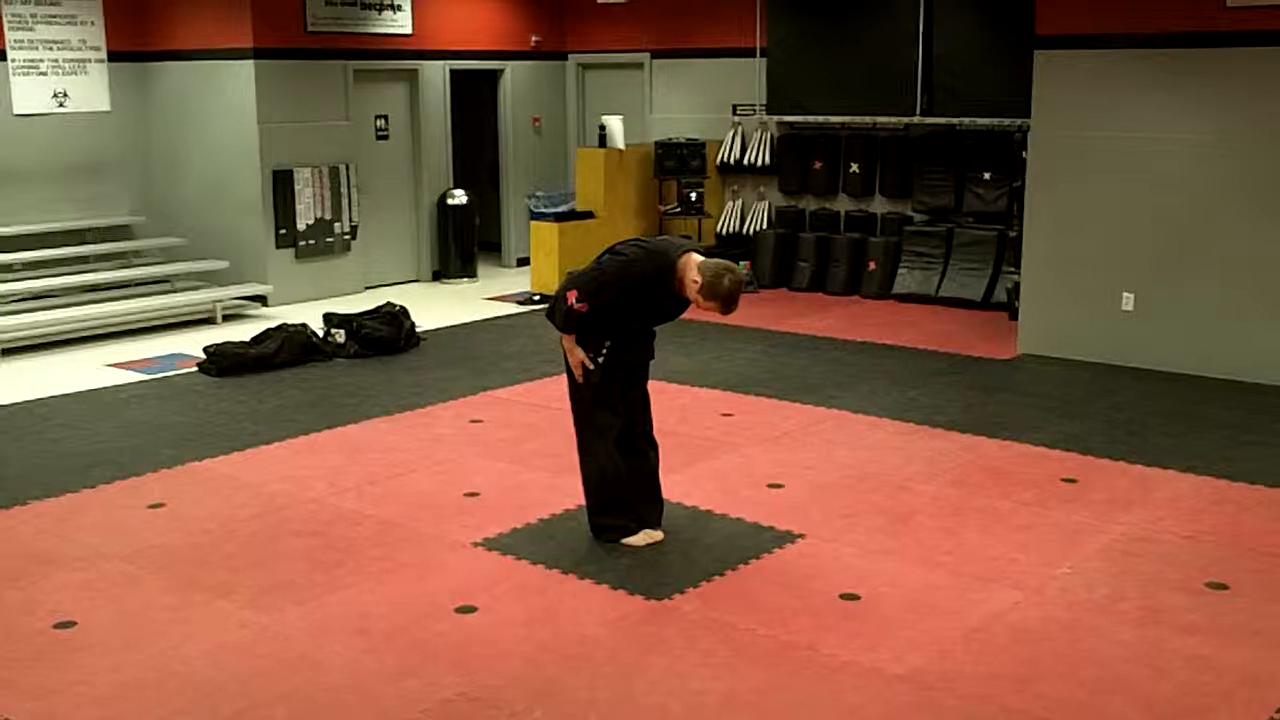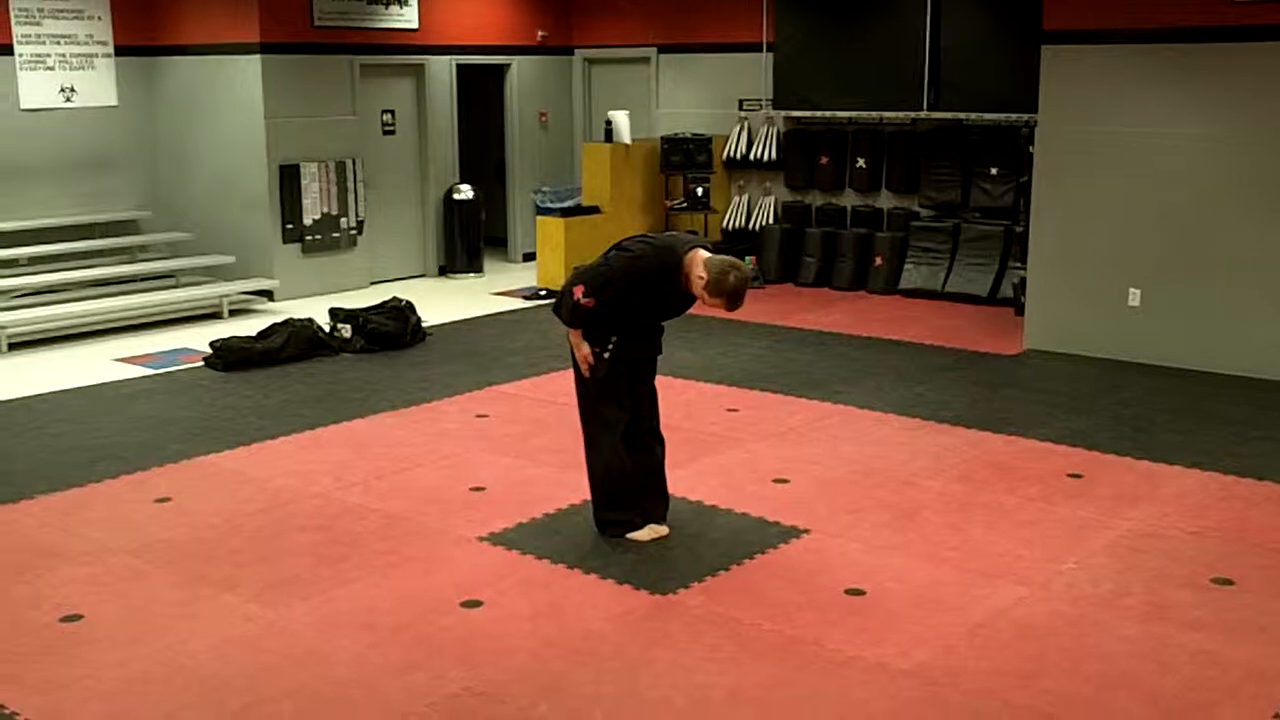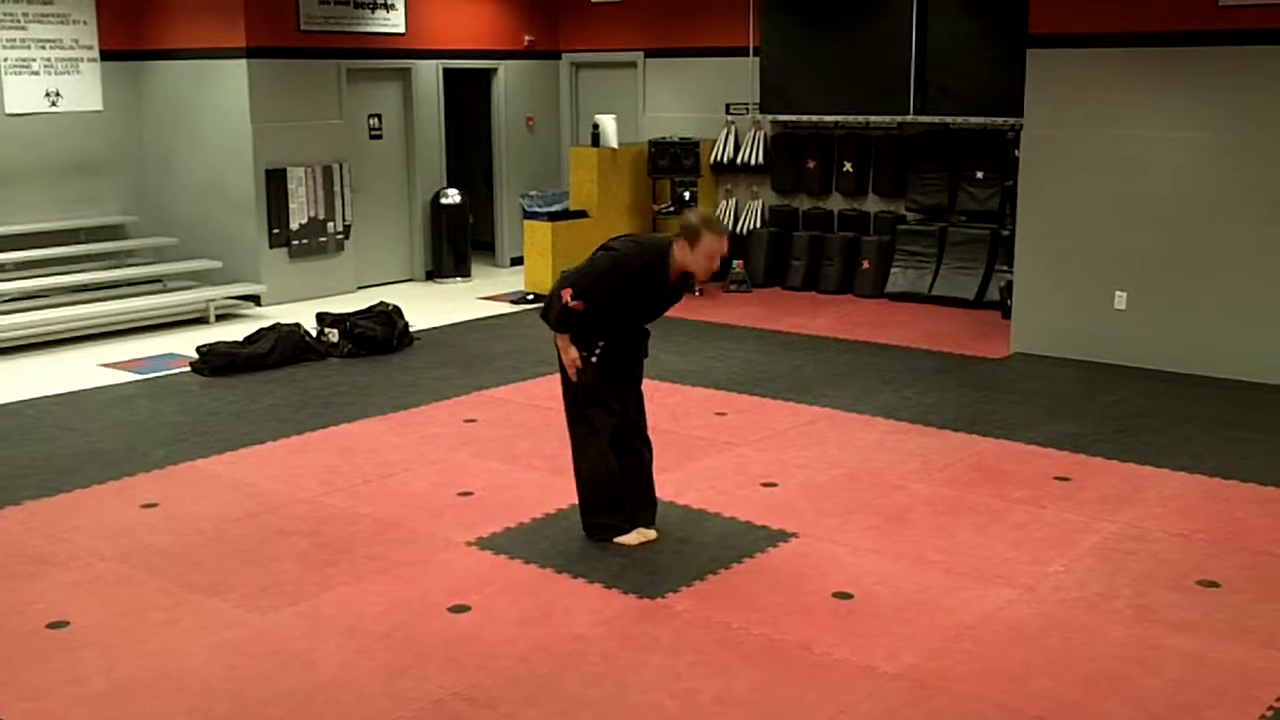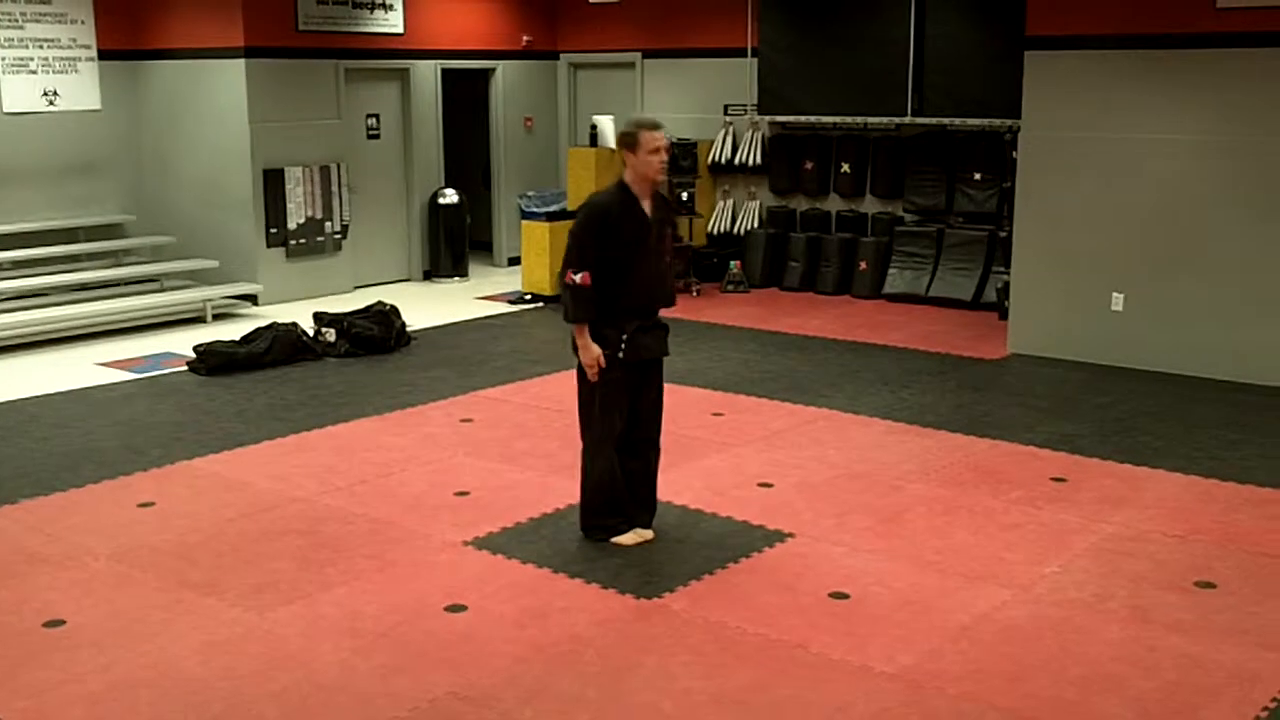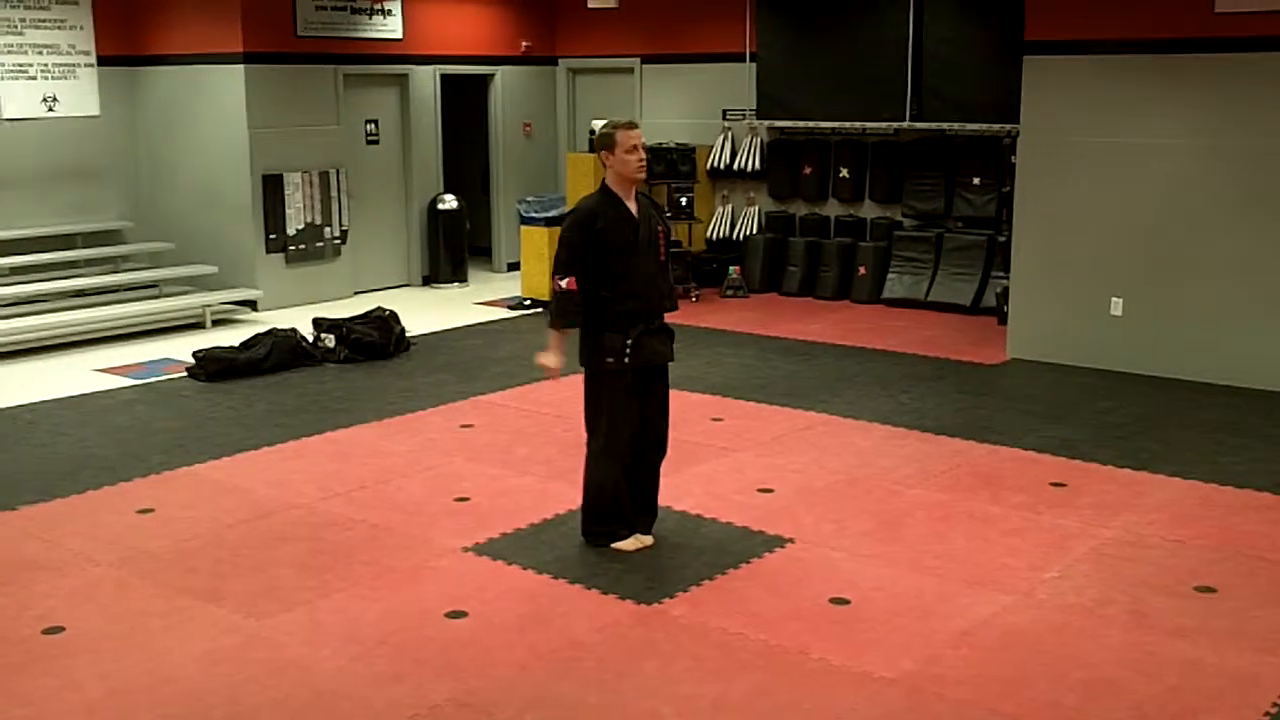
dt=0.4s
person 1, frame 1
left shoulder: (697, 267)
right shoulder: (641, 263)
right elbow: (574, 291)
left wrist: (639, 342)
right wrist: (570, 345)
left hip: (632, 344)
right hip: (595, 344)
left knee: (637, 430)
right knee: (602, 430)
left ankle: (644, 515)
right ankle: (614, 522)
person 1, frame 2
left shoulder: (704, 263)
right shoulder: (646, 259)
right elbow: (581, 285)
left wrist: (648, 336)
right wrist: (577, 339)
left hip: (640, 338)
right hip: (602, 338)
left knee: (644, 424)
right knee: (608, 424)
left ankle: (649, 509)
right ankle: (619, 517)
person 1, frame 3
left shoulder: (683, 267)
right shoulder: (631, 258)
right elbow: (567, 291)
left wrist: (634, 343)
right wrist: (566, 346)
left hip: (626, 345)
right hip: (588, 345)
left knee: (632, 430)
right knee: (595, 430)
left ankle: (637, 516)
right ankle: (606, 522)
person 1, frame 4
left shoulder: (663, 209)
right shoulder: (600, 210)
right elbow: (577, 279)
right wrist: (585, 342)
left hip: (647, 337)
right hip: (606, 340)
left knee: (644, 432)
right knee: (605, 432)
left ankle: (636, 515)
right ankle: (604, 522)
person 1, frame 5
left shoulder: (653, 211)
right shoulder: (588, 216)
right elbow: (567, 285)
right wrist: (555, 347)
left hip: (651, 340)
right hip: (610, 345)
left knee: (651, 438)
right knee: (612, 439)
left ankle: (637, 522)
right ankle: (606, 528)
